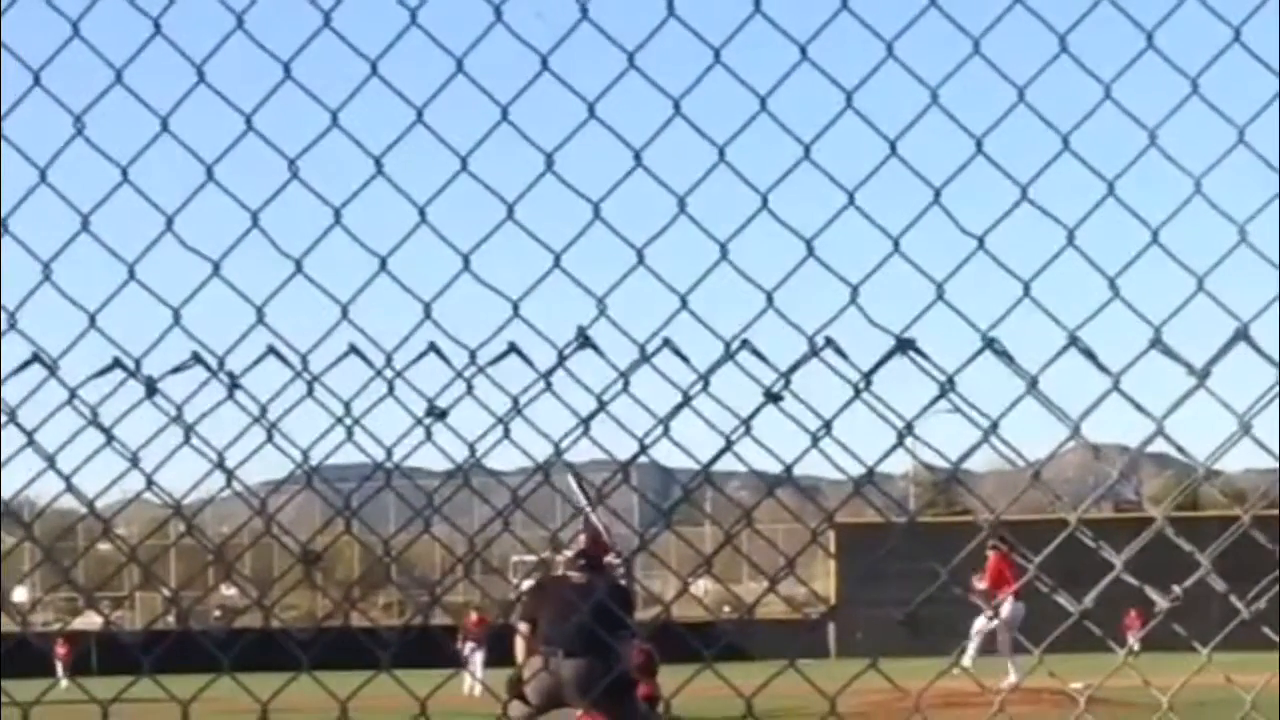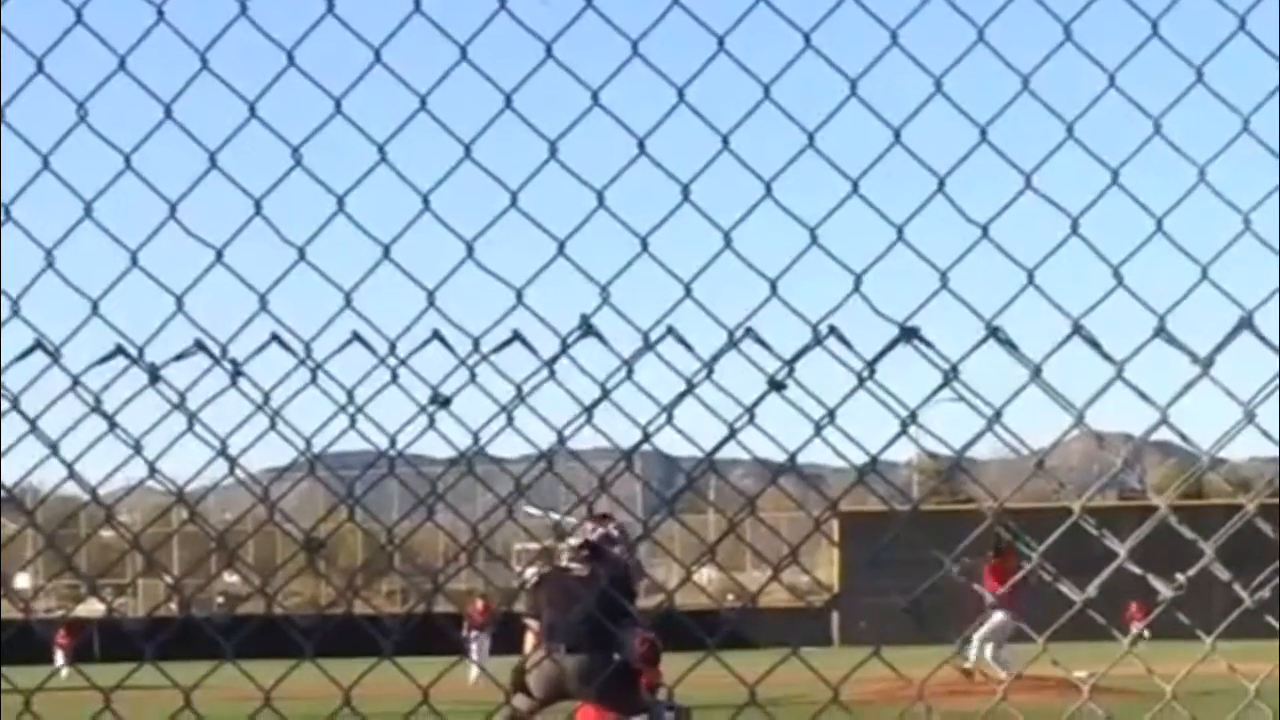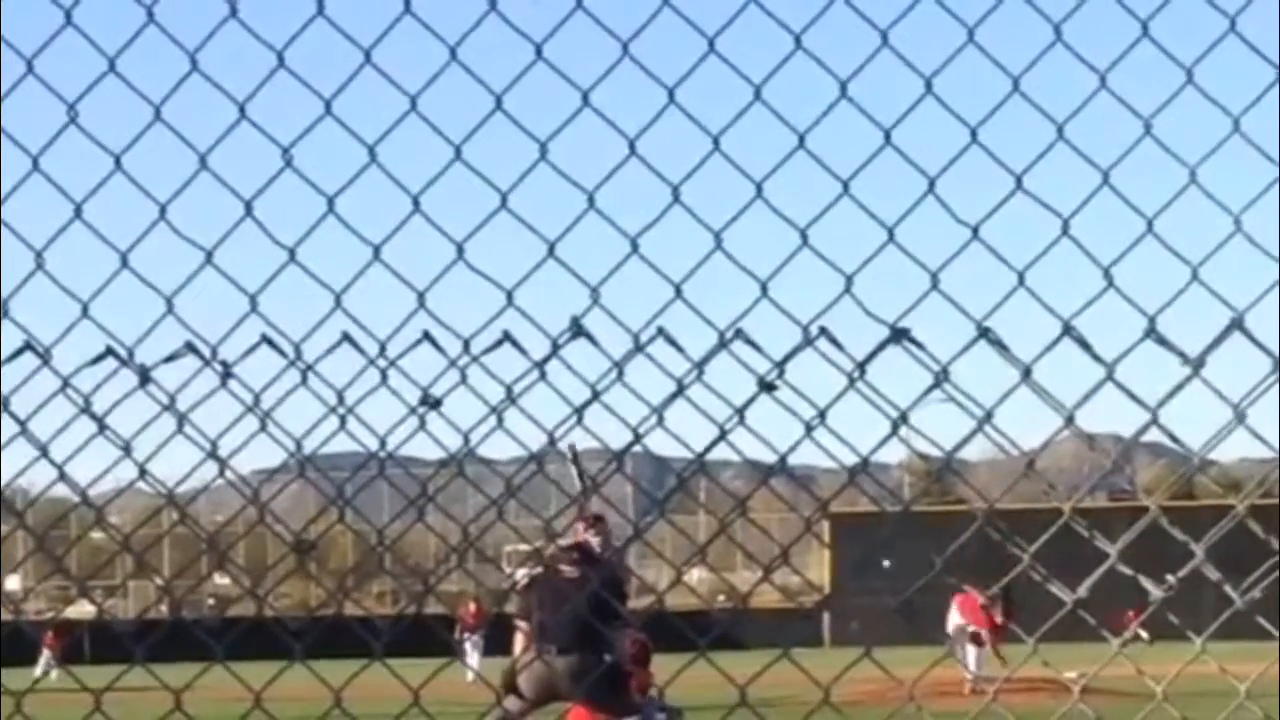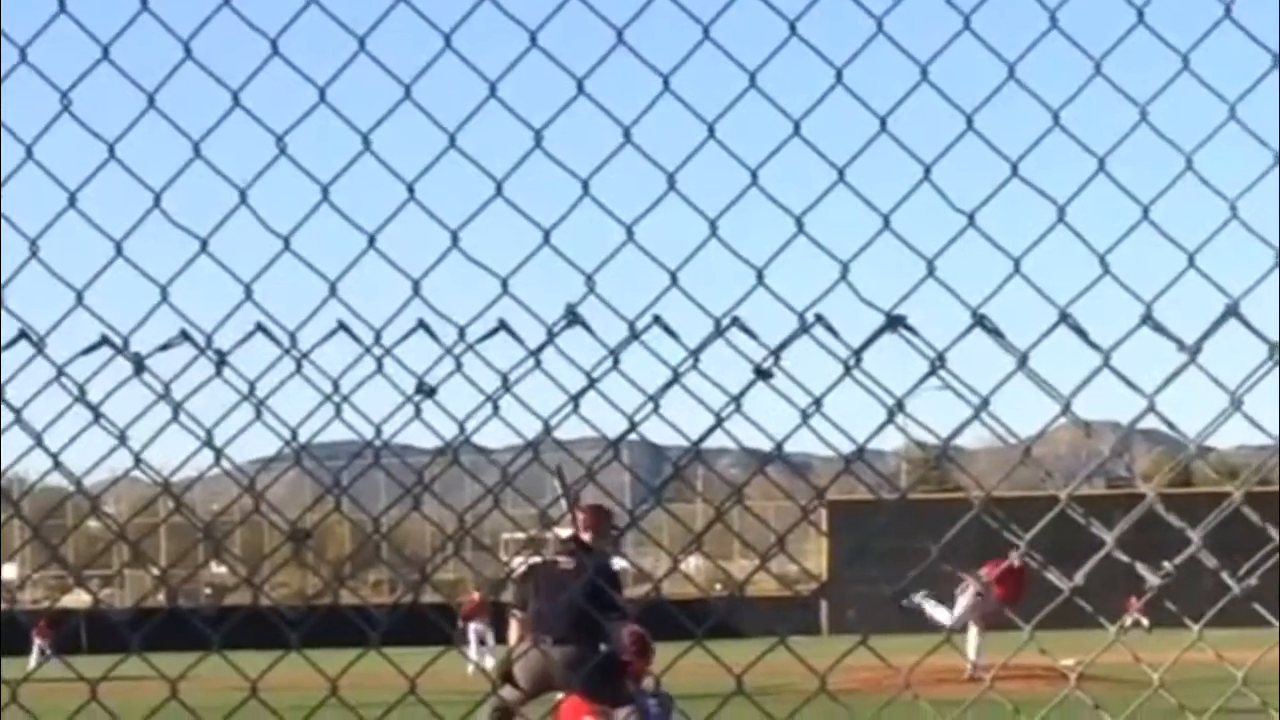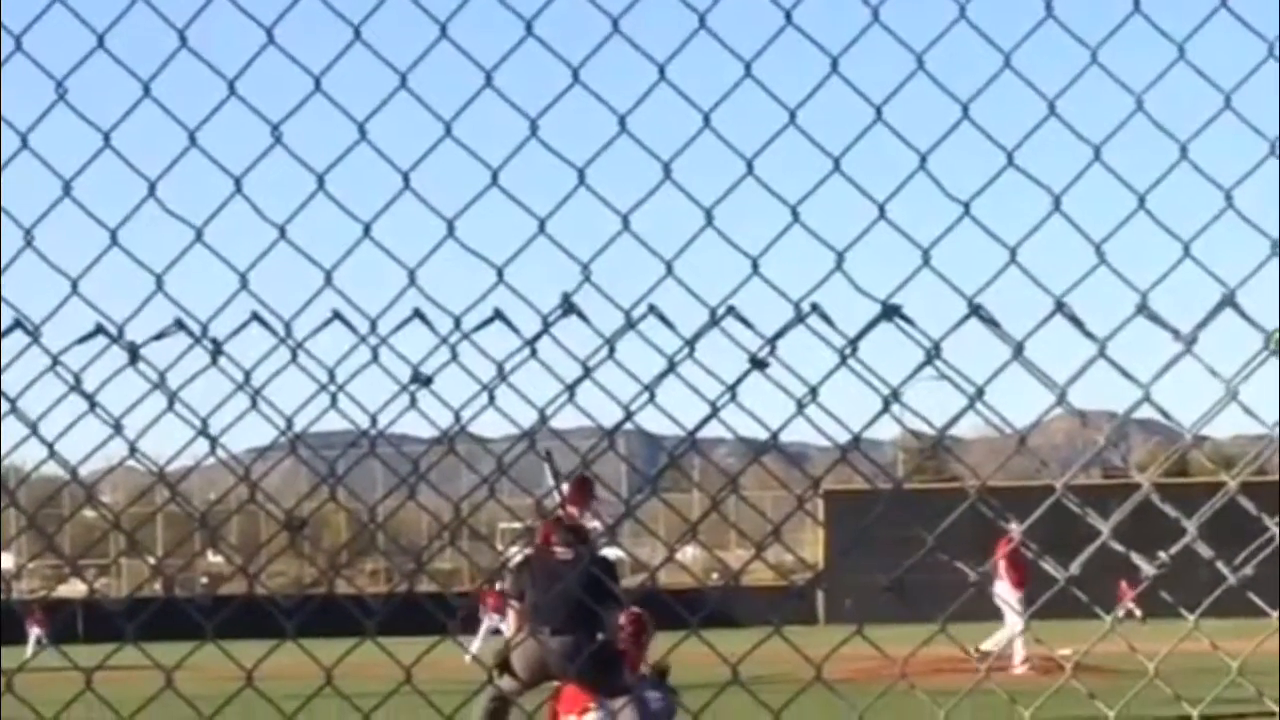
dt=0.4s
person 1, frame 1
left shoulder: (542, 588)
right shoulder: (613, 590)
left elbow: (523, 635)
right elbow: (624, 648)
left hip: (543, 671)
right hip: (590, 672)
person 1, frame 2
left shoulder: (545, 580)
right shoulder: (615, 576)
left elbow: (534, 634)
right elbow: (628, 633)
left hip: (548, 666)
right hip: (594, 665)
person 1, frame 3
left shoulder: (536, 582)
right shoulder: (604, 580)
left elbow: (523, 633)
left wrist: (518, 671)
left hip: (541, 668)
right hip: (586, 667)
person 1, frame 4
left shoulder: (531, 572)
right shoulder: (601, 571)
left elbow: (517, 628)
right elbow: (616, 626)
left wrist: (515, 662)
left hip: (535, 658)
right hip: (582, 656)
person 1, frame 5
left shoulder: (527, 564)
right shoulder: (600, 565)
left elbow: (515, 616)
right elbow: (610, 615)
left wrist: (512, 651)
left hip: (534, 647)
right hip: (579, 647)
left knee: (498, 695)
right knee: (624, 693)
